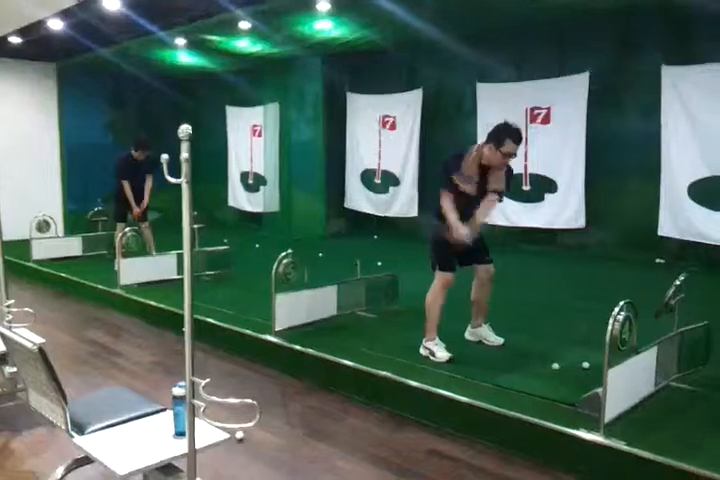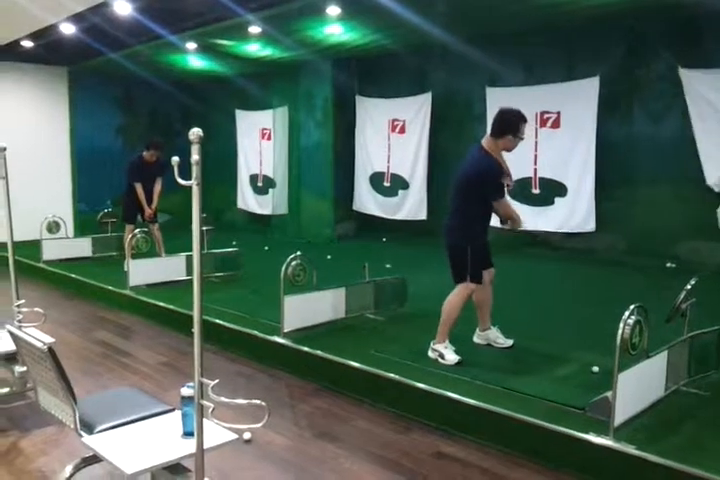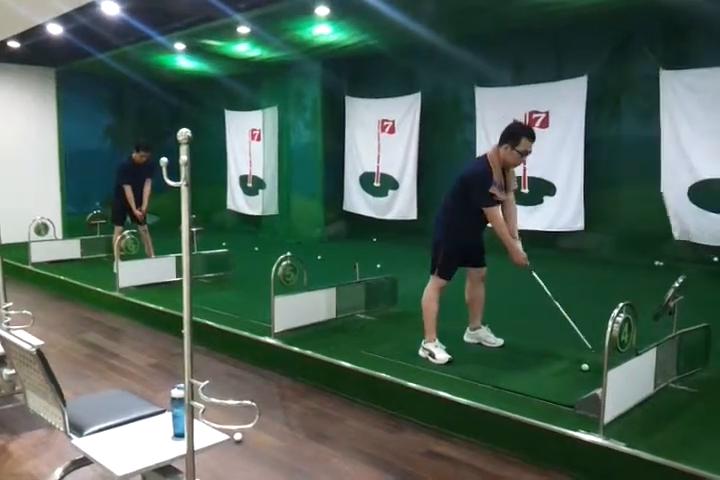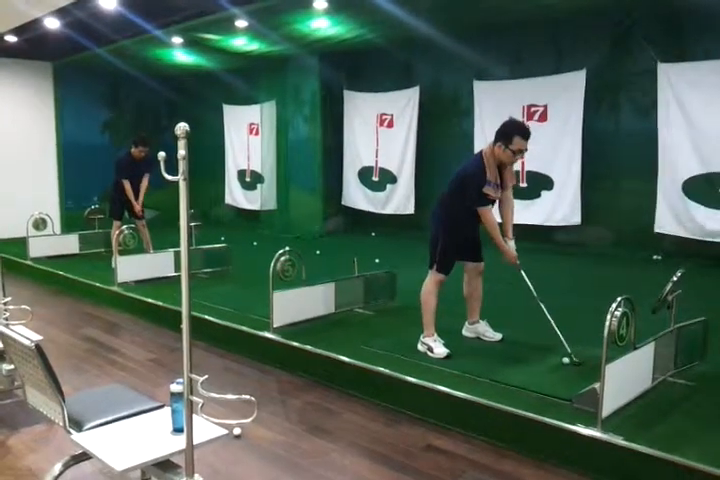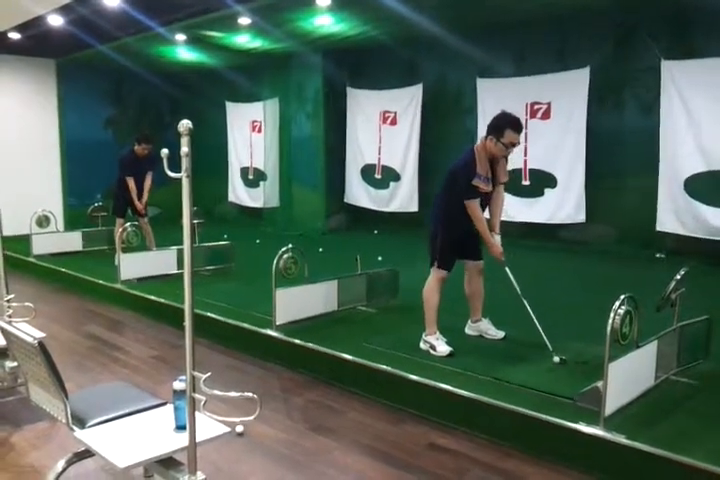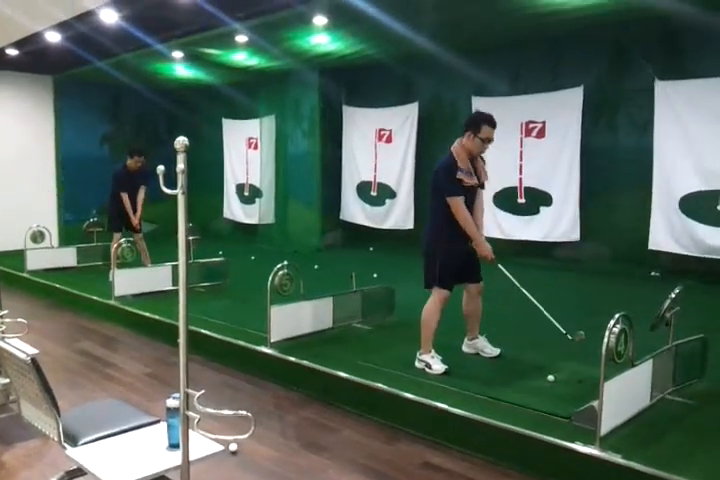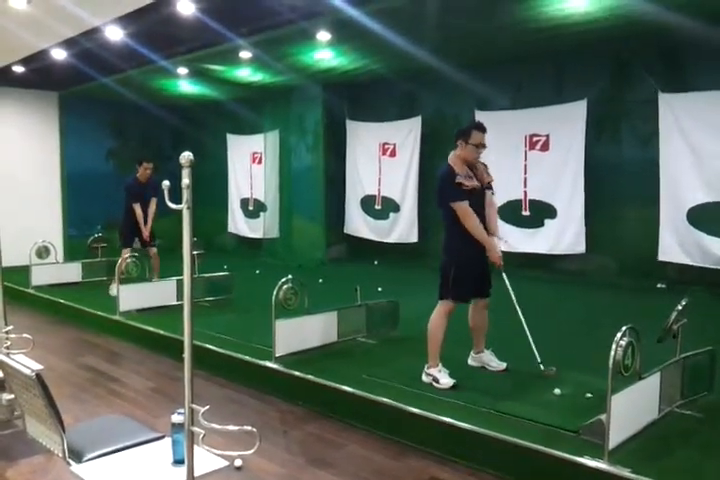
dt=0.7s
person 1, frame 1
left shoulder: (504, 173)
right shoulder: (459, 162)
left elbow: (488, 204)
right elbow: (446, 199)
left wrist: (471, 228)
right wrist: (456, 226)
left hip: (472, 228)
right hip: (446, 227)
left knee: (486, 273)
right knee: (444, 279)
left ankle: (477, 327)
right ankle: (430, 341)
person 1, frame 2
left shoulder: (484, 152)
right shoulder: (489, 167)
right elbow: (500, 205)
left wrist: (507, 215)
right wrist: (516, 218)
left hip: (474, 230)
right hip: (463, 233)
left knee: (487, 276)
right knee: (466, 286)
left ankle: (484, 330)
right ankle: (439, 344)
person 1, frame 3
left shoulder: (505, 166)
right shoulder: (480, 173)
left elbow: (508, 201)
right elbow: (494, 217)
left wrist: (516, 239)
right wrist: (513, 250)
left hip: (472, 230)
right hip: (450, 230)
left knee: (478, 275)
right knee: (438, 281)
left ankle: (475, 329)
right ankle: (429, 343)
person 1, frame 4
left shoulder: (504, 162)
right shoulder: (475, 172)
left elbow: (506, 195)
right elbow: (486, 214)
left wrist: (509, 237)
right wrist: (504, 249)
left hip: (469, 224)
right hip: (448, 223)
left knee: (475, 268)
right knee: (437, 275)
left ankle: (473, 323)
right ankle: (428, 337)
person 1, frame 5
left shoulder: (499, 158)
right shoulder: (466, 166)
left elbow: (498, 192)
right elbow: (473, 208)
left wrist: (496, 232)
right wrist: (490, 244)
left hip: (468, 222)
right hip: (446, 221)
left knee: (476, 267)
right knee: (439, 273)
left ankle: (476, 322)
right ankle: (430, 335)
person 1, frame 6
left shoulder: (477, 162)
right shoulder: (448, 167)
left elbow: (477, 200)
right elbow: (458, 209)
left wrist: (479, 238)
right wrist: (480, 242)
left hip: (464, 240)
right hip: (443, 241)
left knee: (475, 287)
right knee: (440, 294)
left ankle: (472, 340)
right ankle: (425, 354)
person 1, frame 7
left shoulder: (481, 171)
right shoulder: (448, 175)
left elbow: (488, 203)
right elbow: (466, 214)
left wrist: (494, 238)
right wrist: (489, 246)
left hip: (479, 249)
right hip: (458, 250)
left knee: (481, 300)
right knee: (447, 304)
left ankle: (479, 353)
right ankle: (432, 368)
person 2, frame 1
left shoulder: (149, 160)
right shoulder: (123, 162)
left elbow: (149, 180)
right elbow: (126, 185)
left wrist: (146, 199)
right wrist: (133, 207)
left hip: (139, 196)
right hip: (123, 197)
left knee: (145, 225)
right knee: (121, 226)
left ankle: (153, 253)
person 2, frame 2
left shoulder: (160, 163)
right shoulder: (135, 164)
left elbow: (158, 183)
right elbow: (138, 187)
left wrist: (154, 204)
right wrist: (145, 208)
left hip: (149, 199)
right hip: (132, 199)
left knee: (155, 227)
right knee: (130, 228)
left ankle: (163, 256)
right ankle: (127, 260)
person 2, frame 3
left shoulder: (149, 165)
right shoulder: (124, 166)
left elbow: (147, 185)
right elbow: (127, 189)
left wrist: (144, 205)
right wrist: (134, 210)
left hip: (138, 200)
right hip: (121, 200)
left knee: (143, 228)
right knee: (118, 229)
left ankle: (152, 257)
person 2, frame 4
left shoulder: (147, 161)
right shoulder: (122, 161)
left elbow: (145, 180)
right elbow: (126, 184)
left wrist: (140, 200)
right wrist: (134, 204)
left hip: (136, 195)
right hip: (119, 195)
left knee: (142, 223)
right knee: (117, 224)
left ankle: (150, 252)
right ankle: (115, 256)
person 2, frame 5
left shoulder: (151, 158)
right shoulder: (126, 158)
left elbow: (148, 177)
right elbow: (130, 181)
left wrist: (145, 197)
right wrist: (135, 202)
left hip: (139, 193)
right hip: (123, 192)
left knee: (144, 221)
right knee: (120, 221)
left ankle: (153, 249)
right ankle: (118, 253)
person 2, frame 6
left shoulder: (143, 172)
right shoulder: (120, 173)
left elbow: (141, 192)
right elbow: (124, 197)
left wrist: (138, 213)
right wrist: (131, 217)
left hip: (134, 207)
right hip: (117, 207)
left knee: (139, 237)
right knee: (117, 237)
left ankle: (148, 266)
right ankle: (113, 269)
person 2, frame 7
left shoulder: (153, 184)
right shoulder: (131, 185)
left elbow: (152, 205)
right elbow: (137, 208)
left wrist: (148, 226)
right wrist: (143, 229)
left hip: (146, 223)
right hip: (129, 223)
left knee: (154, 251)
right knee: (126, 253)
left ankle: (156, 281)
right ankle: (114, 284)
